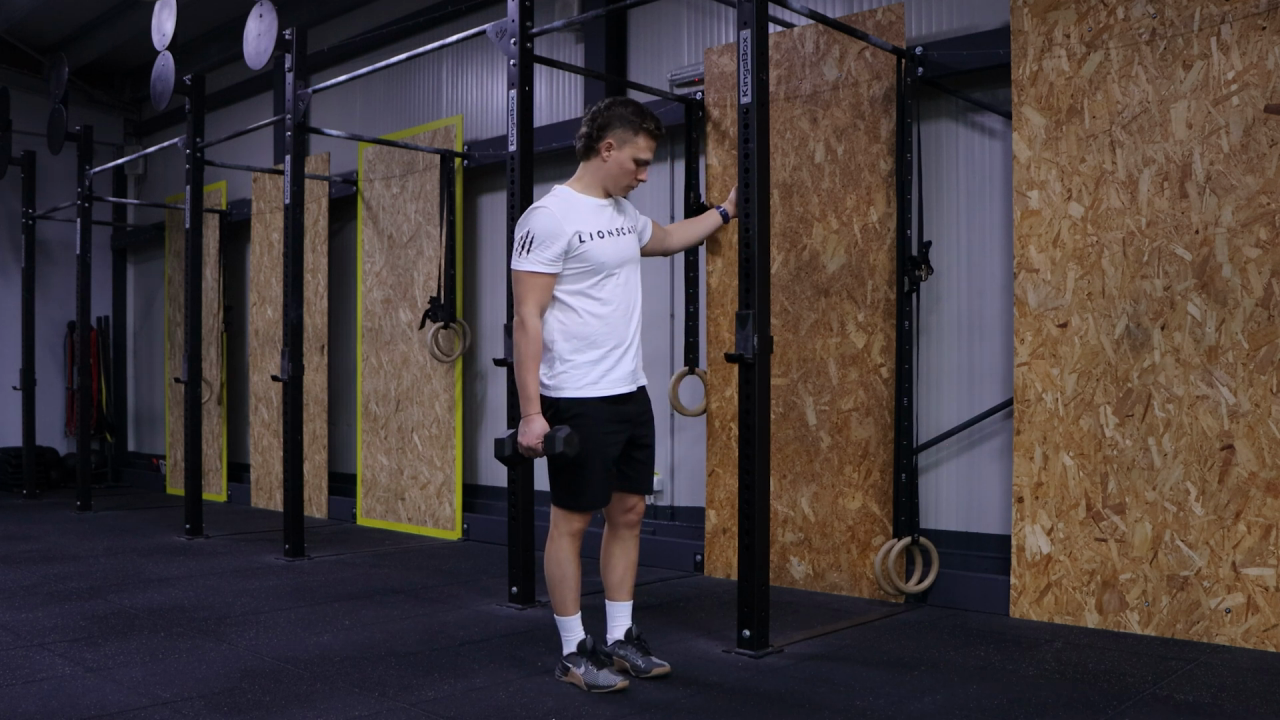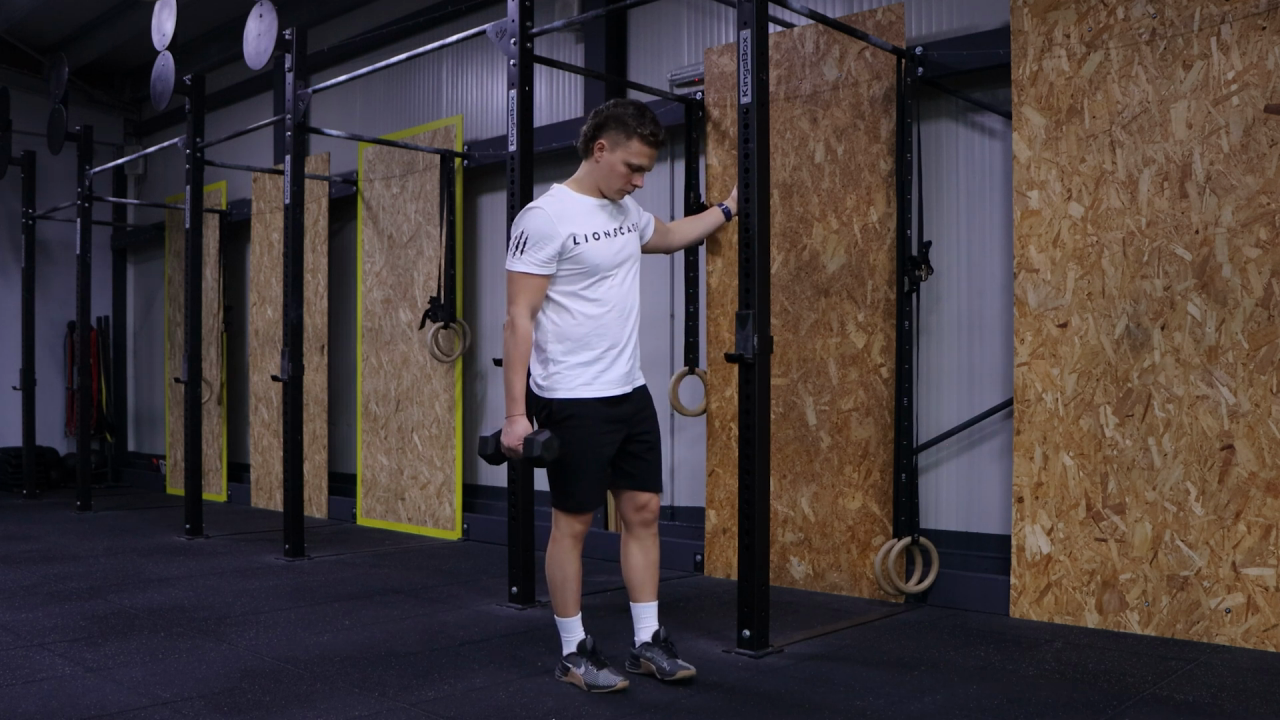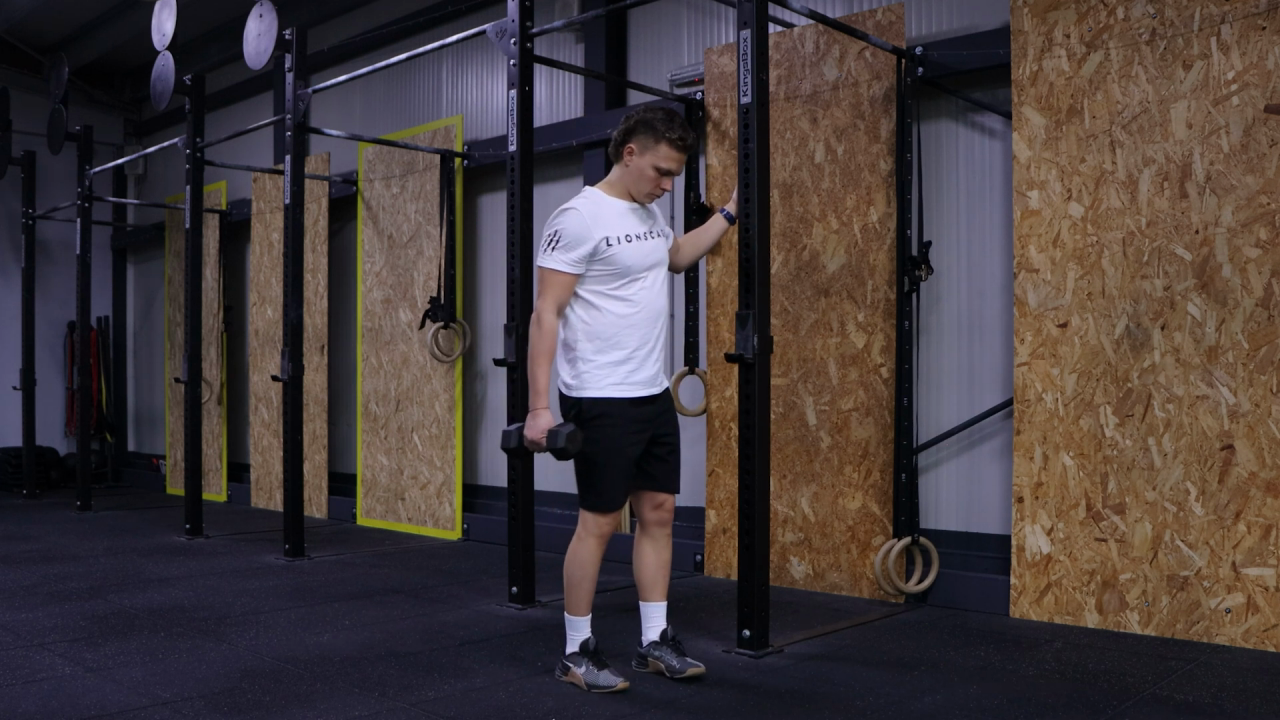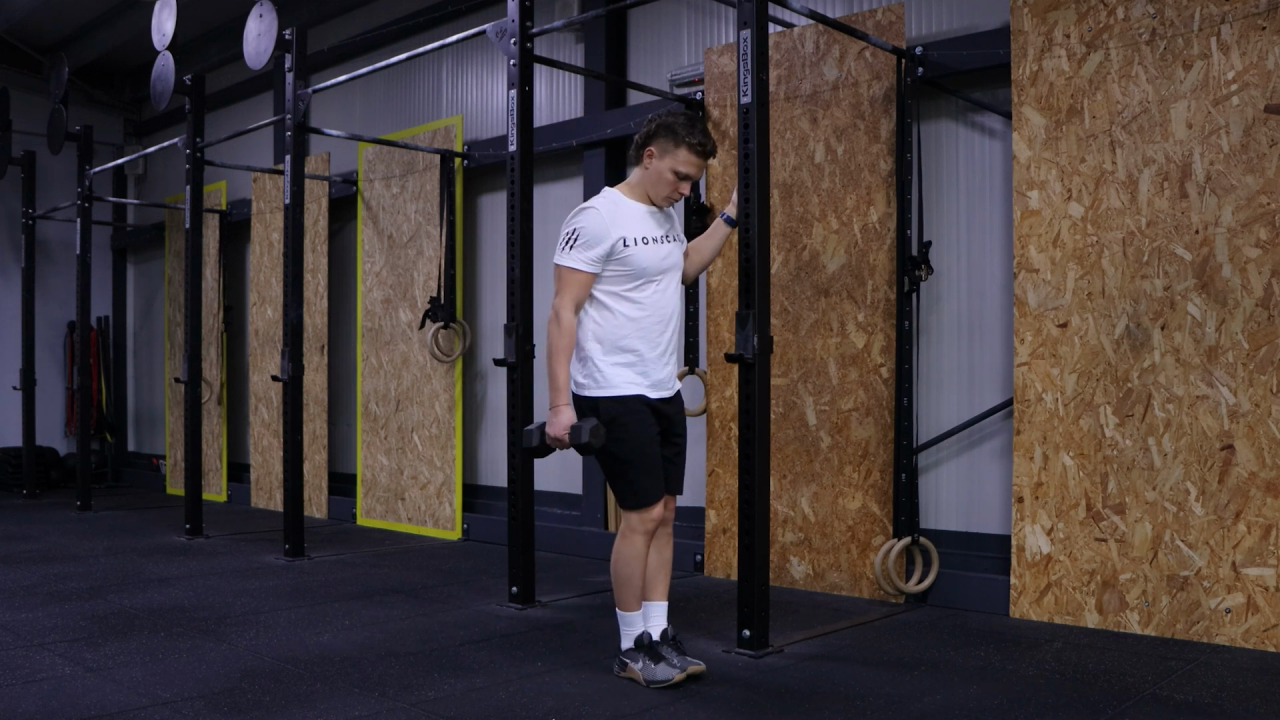
dt=0.5s
person 1, frame 1
left shoulder: (621, 213)
right shoulder: (551, 216)
left elbow: (666, 238)
right elbow: (528, 319)
left wrist: (727, 210)
right wrist: (531, 412)
left hip: (630, 393)
right hip: (579, 400)
left knee: (628, 514)
right knee: (571, 522)
left ankle: (619, 638)
right ankle: (574, 651)
person 1, frame 2
left shoulder: (624, 211)
right shoulder: (547, 217)
left elbow: (669, 236)
right elbow: (519, 319)
left wrist: (731, 206)
right wrist: (515, 413)
left hip: (630, 392)
right hip: (574, 400)
left knee: (643, 513)
right knee: (573, 524)
left ankle: (647, 640)
right ankle: (574, 651)
person 1, frame 3
left shoulder: (648, 215)
right shoulder: (580, 217)
left elbow: (677, 256)
right elbow: (546, 315)
left wrist: (730, 212)
right wrist: (539, 406)
left hip: (654, 393)
right hip: (601, 399)
left knee: (658, 512)
right knee: (599, 522)
left ankle: (654, 641)
right ankle: (577, 651)
person 1, frame 4
left shoulder: (665, 217)
right shoulder: (599, 218)
left elbow: (685, 267)
right elbow: (563, 313)
left wrist: (731, 215)
right wrist: (560, 403)
left hip: (663, 393)
right hip: (613, 396)
left knee: (662, 516)
right knee: (643, 517)
left ankle: (657, 635)
right ankle: (632, 646)
